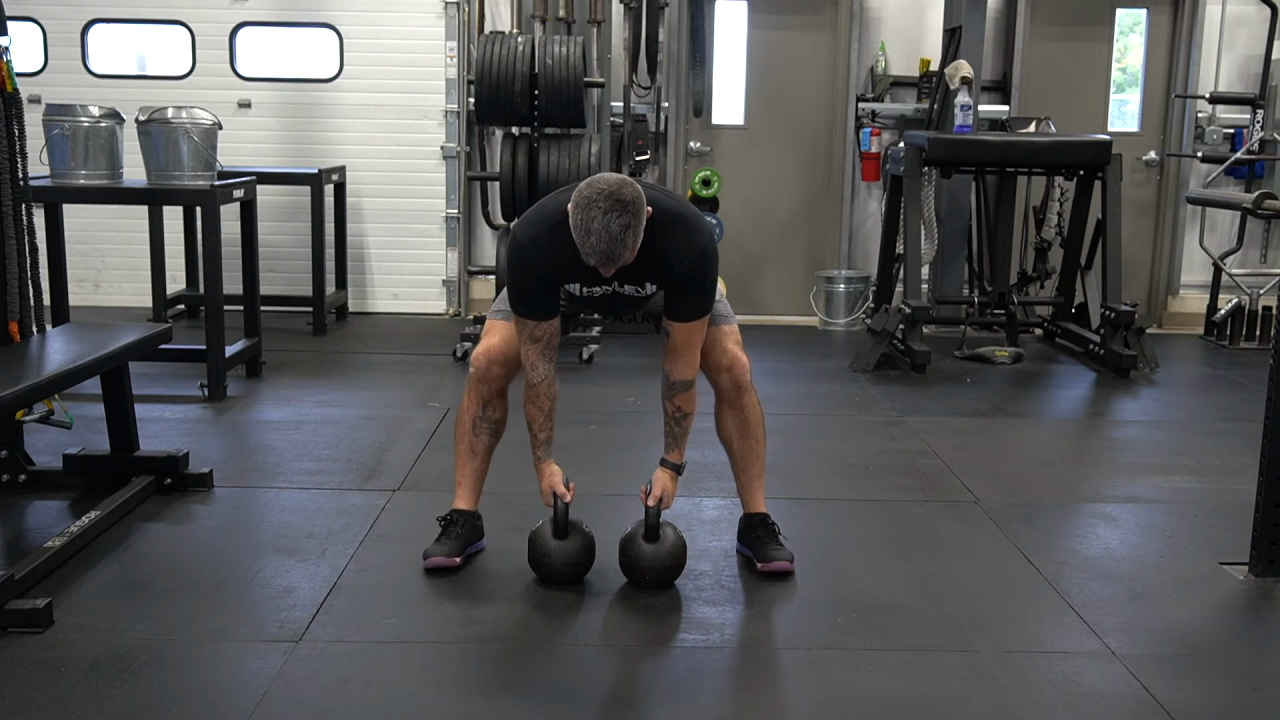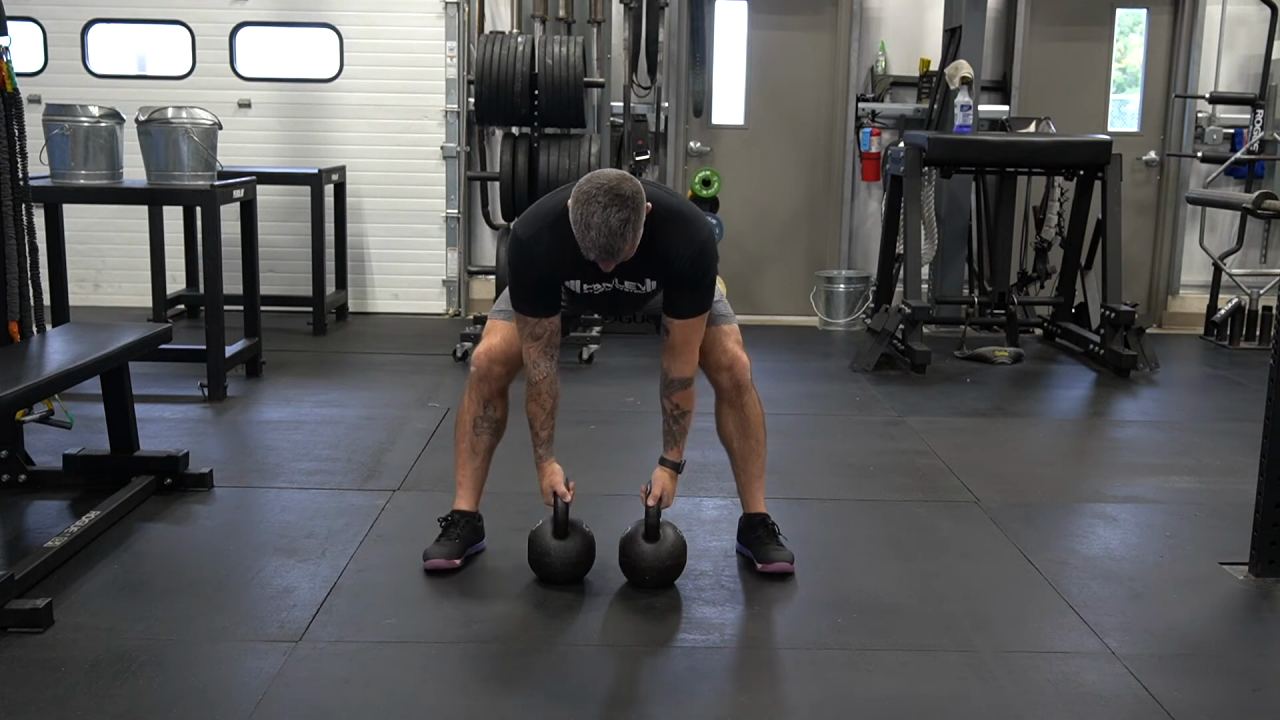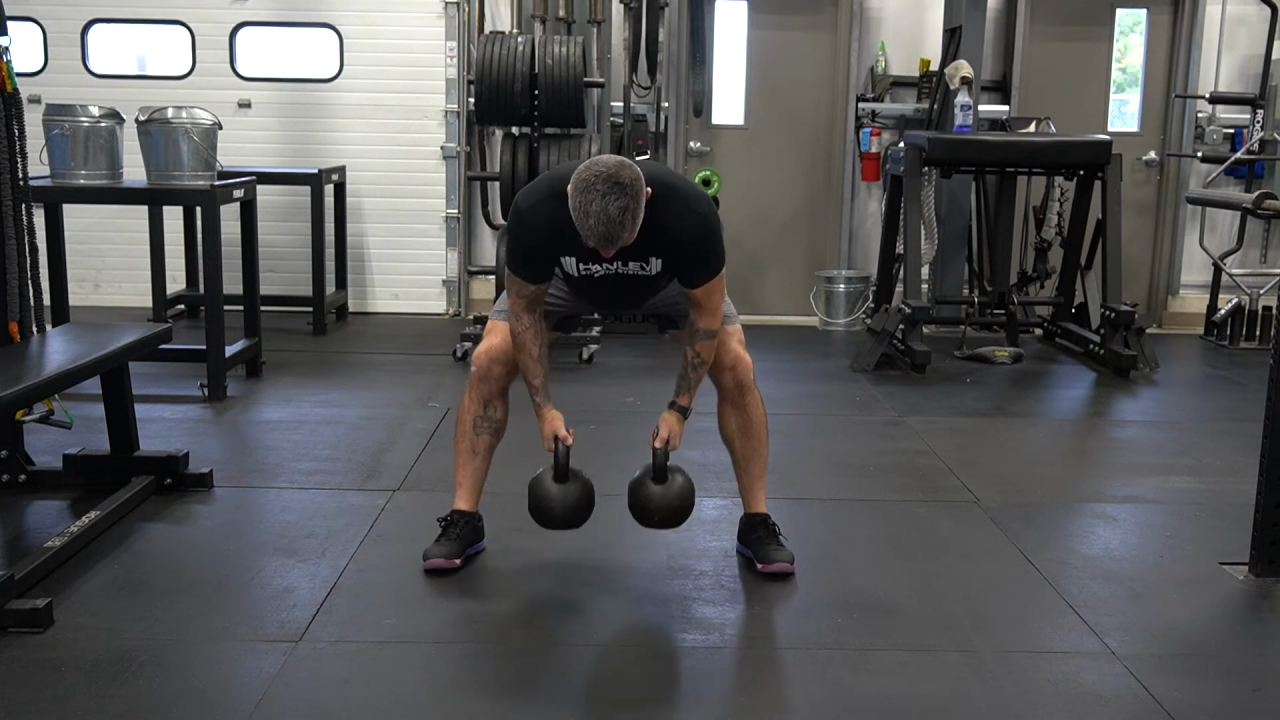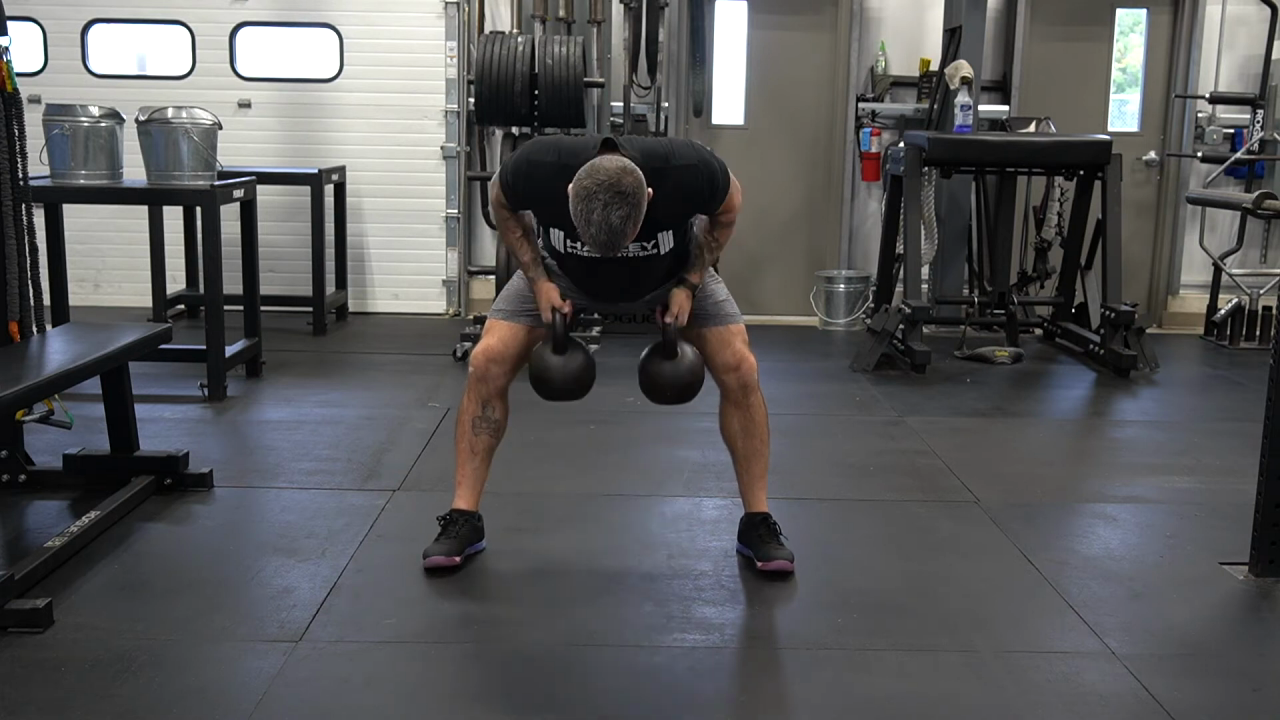
dt=0.3s
person 1, frame 1
left shoulder: (690, 240)
right shoulder: (533, 240)
left elbow: (682, 359)
right elbow: (538, 358)
left wrist: (672, 463)
right wrist: (543, 460)
left hip: (663, 280)
right hip: (559, 281)
left knee: (733, 370)
right knee: (487, 365)
left ankle: (757, 523)
right ankle: (463, 519)
person 1, frame 2
left shoulder: (688, 237)
right shoulder: (534, 238)
left elbow: (680, 357)
right elbow: (540, 356)
left wrist: (671, 461)
right wrist: (544, 458)
left hip: (660, 281)
right hip: (563, 282)
left knee: (733, 369)
right knee: (488, 363)
left ankle: (756, 523)
right ankle: (464, 520)
person 1, frame 3
left shoulder: (688, 210)
right shoulder: (536, 208)
left elbow: (707, 314)
right elbow: (524, 307)
left wrist: (680, 407)
right wrist: (544, 408)
left hip: (668, 278)
right hip: (562, 276)
left knee: (737, 370)
right knee: (489, 362)
left ankle: (757, 523)
right ankle: (463, 519)
person 1, frame 4
left shoulder: (688, 170)
right shoulder: (538, 168)
left elbow: (727, 206)
right elbow: (502, 202)
left wrist: (690, 282)
right wrist: (538, 279)
left hip: (669, 273)
right hip: (564, 272)
left knee: (740, 370)
right knee: (487, 364)
left ankle: (757, 523)
right ankle: (463, 518)
